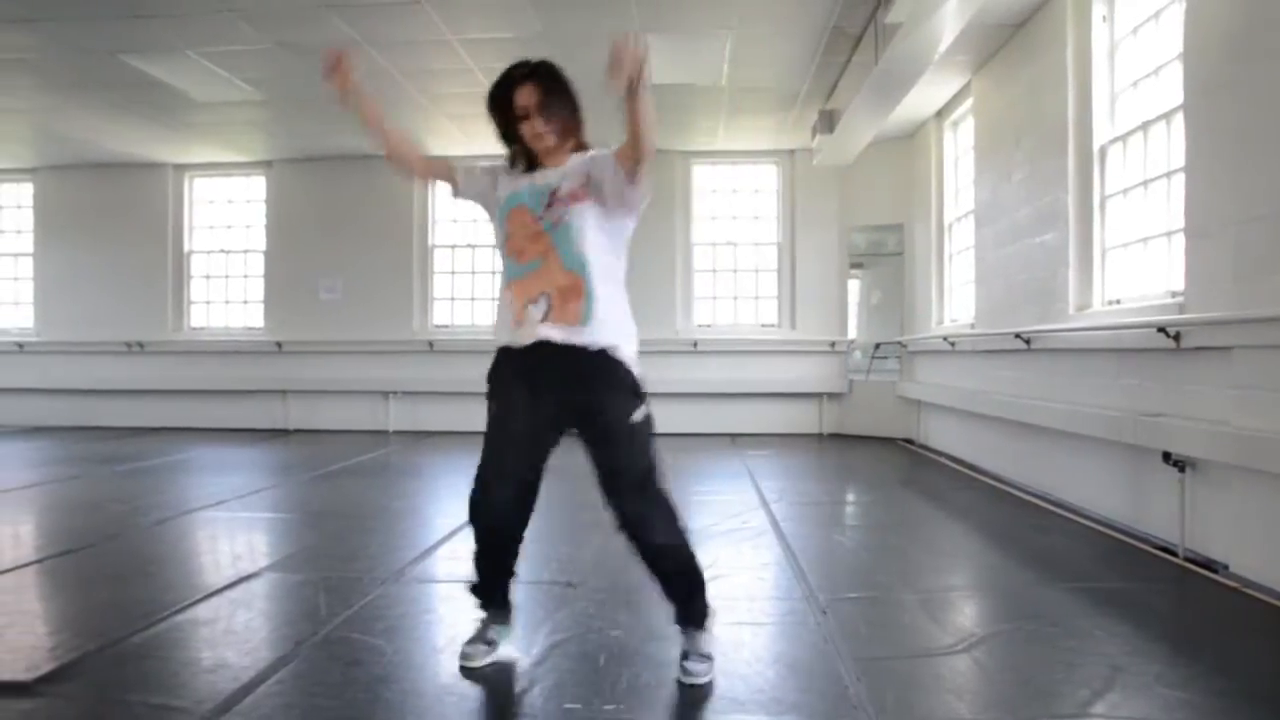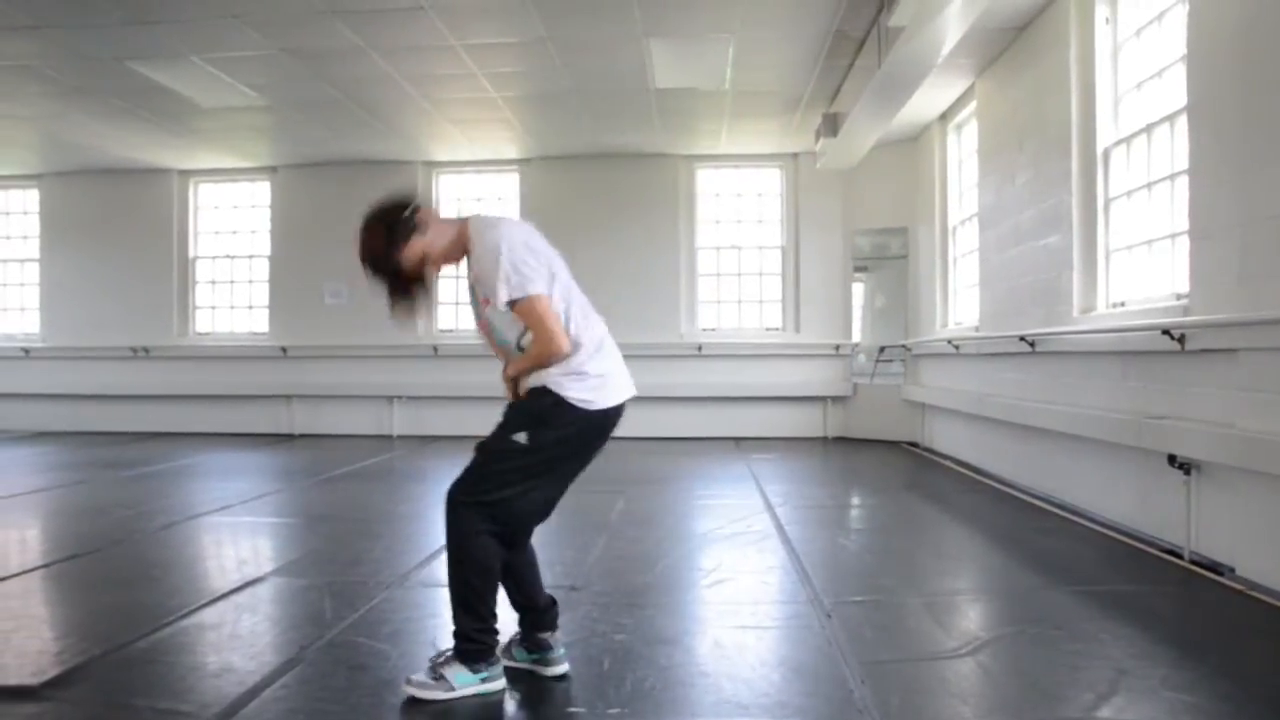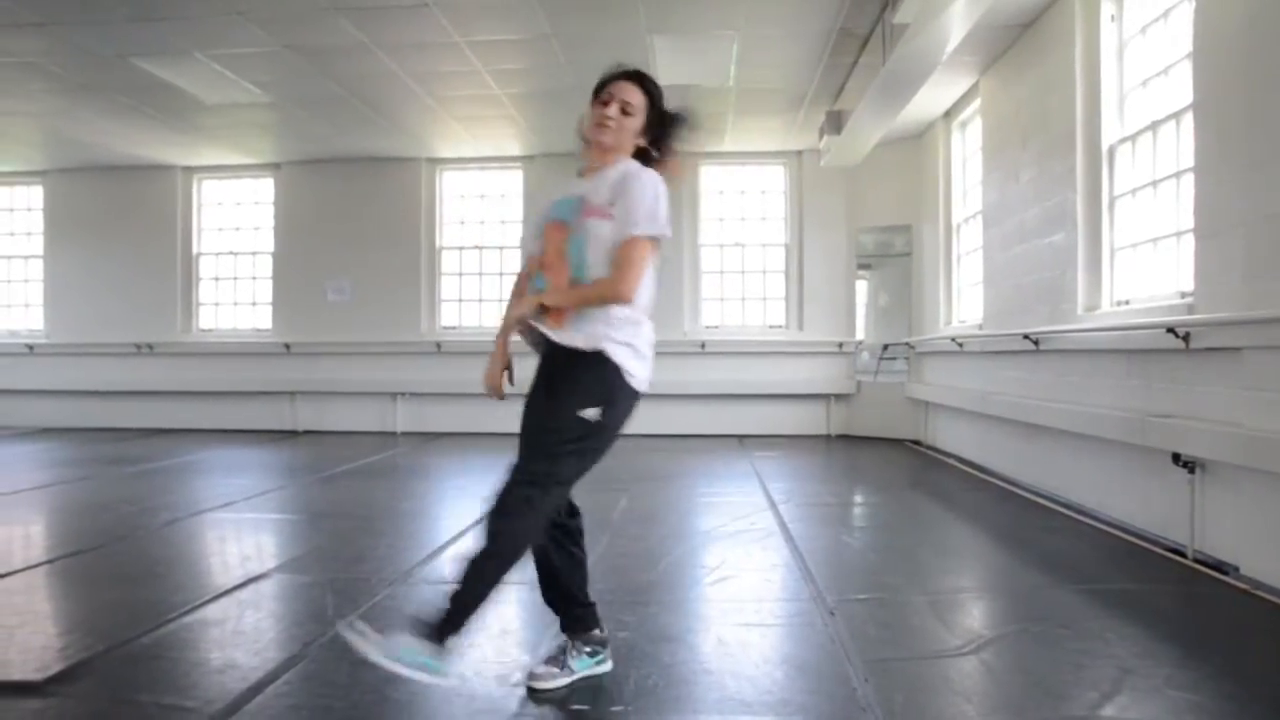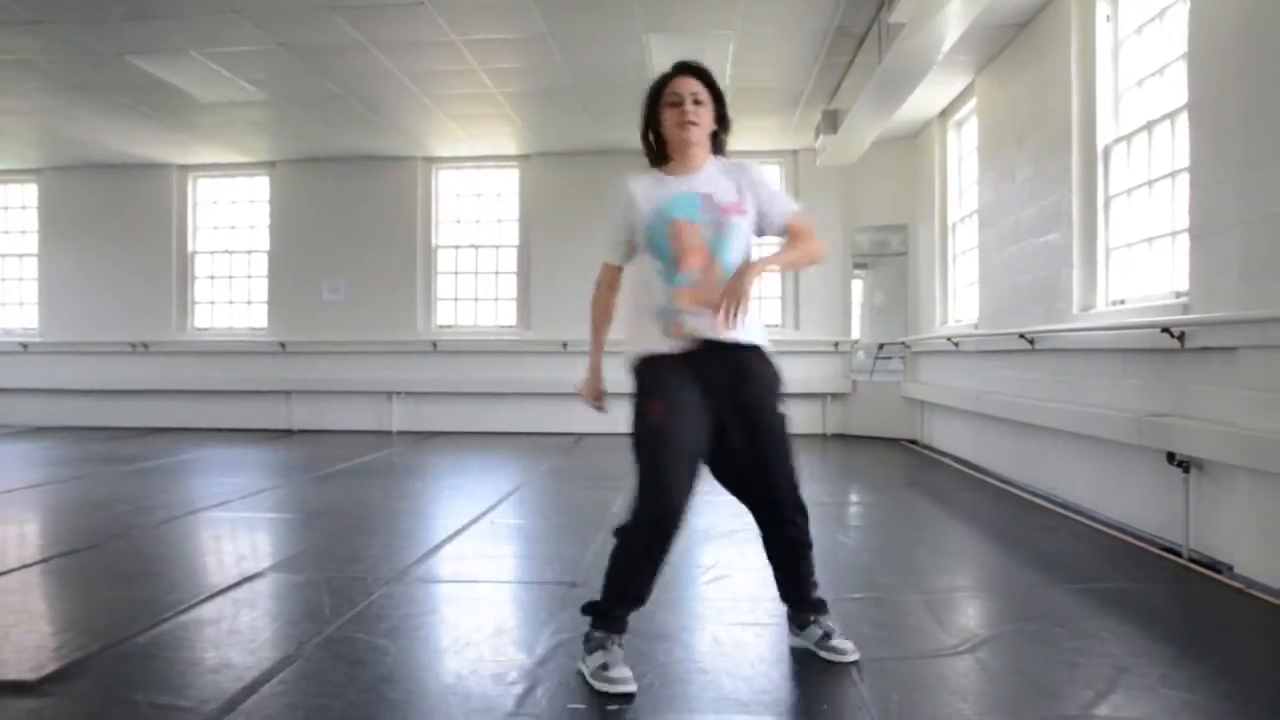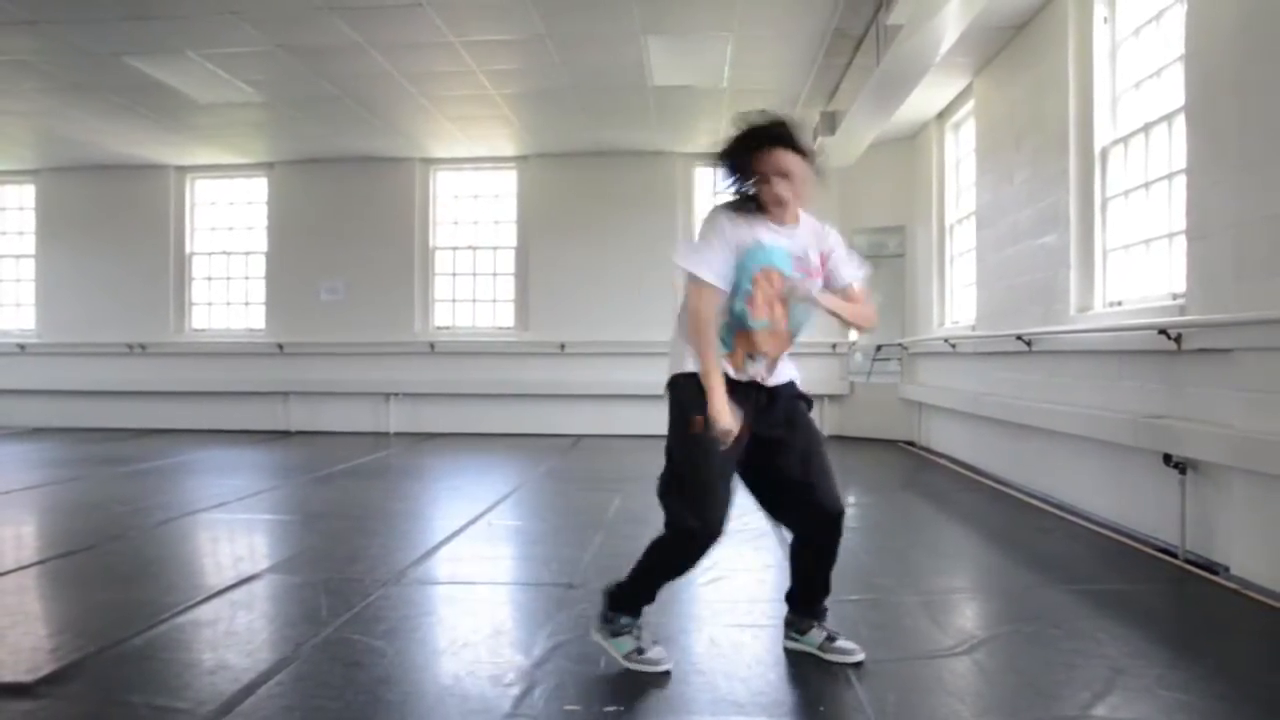
dt=0.4s
person 1, frame 1
left shoulder: (602, 169)
right shoulder: (504, 182)
left elbow: (639, 152)
right elbow: (412, 160)
left wrist: (633, 90)
right wrist: (355, 94)
left hip: (599, 360)
right hip: (524, 362)
left knee: (639, 504)
right knee: (495, 502)
left ankle: (693, 624)
right ankle: (495, 616)
person 1, frame 2
left shoulder: (497, 244)
right shoulder: (486, 240)
left elbow: (554, 341)
left wrist: (512, 375)
left hip: (578, 397)
right hip: (569, 394)
left knee: (470, 503)
right knee: (502, 517)
left ankle: (475, 658)
right ankle: (540, 639)
person 1, frame 3
left shoulder: (642, 186)
right shoulder: (565, 185)
left elbow: (623, 287)
right elbow: (536, 268)
left wrist: (539, 302)
right wrist: (506, 346)
left hip: (605, 366)
right hip: (564, 359)
left knee: (527, 494)
right knee: (546, 505)
left ankle: (435, 637)
right ankle: (585, 638)
person 1, frame 4
left shoulder: (746, 179)
right shoulder: (638, 193)
left elbow: (811, 244)
right elbow: (608, 280)
left wrist: (759, 266)
right wrist: (596, 361)
left hip: (740, 357)
right hip: (668, 363)
left knee: (779, 495)
right knee: (663, 502)
left ankle: (806, 614)
right ankle: (603, 635)
person 1, frame 5
left shoulder: (820, 236)
right shoulder: (727, 224)
left elbow: (866, 313)
right elbow: (696, 313)
left wrist: (832, 302)
right wrist: (716, 396)
left hip: (775, 391)
right hip: (704, 388)
left knee: (822, 510)
right knee: (700, 521)
left ankle: (803, 620)
right ankle: (622, 615)
